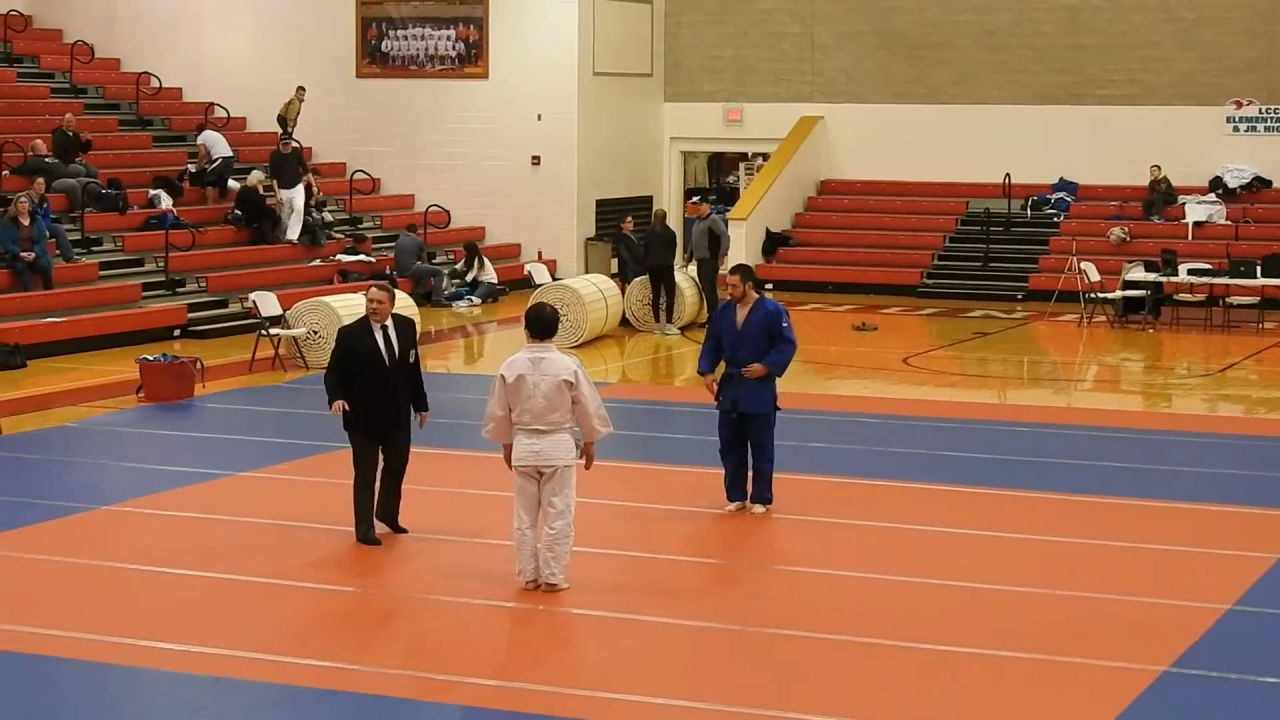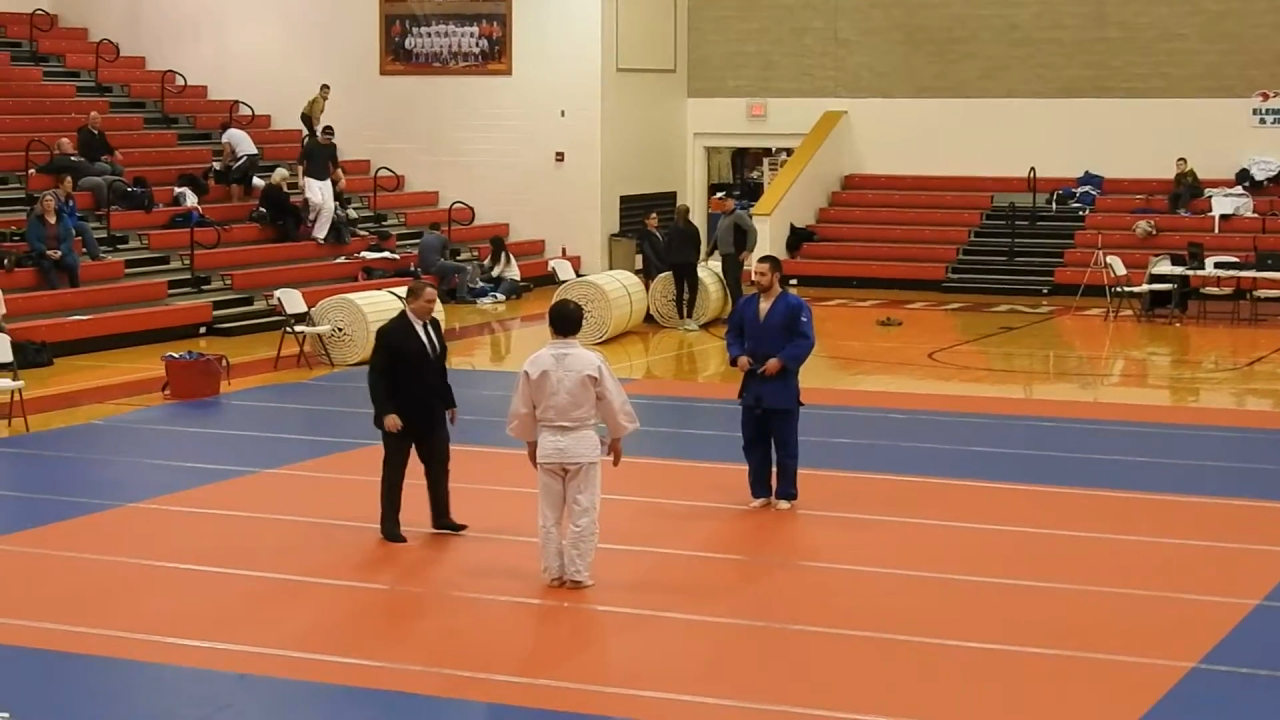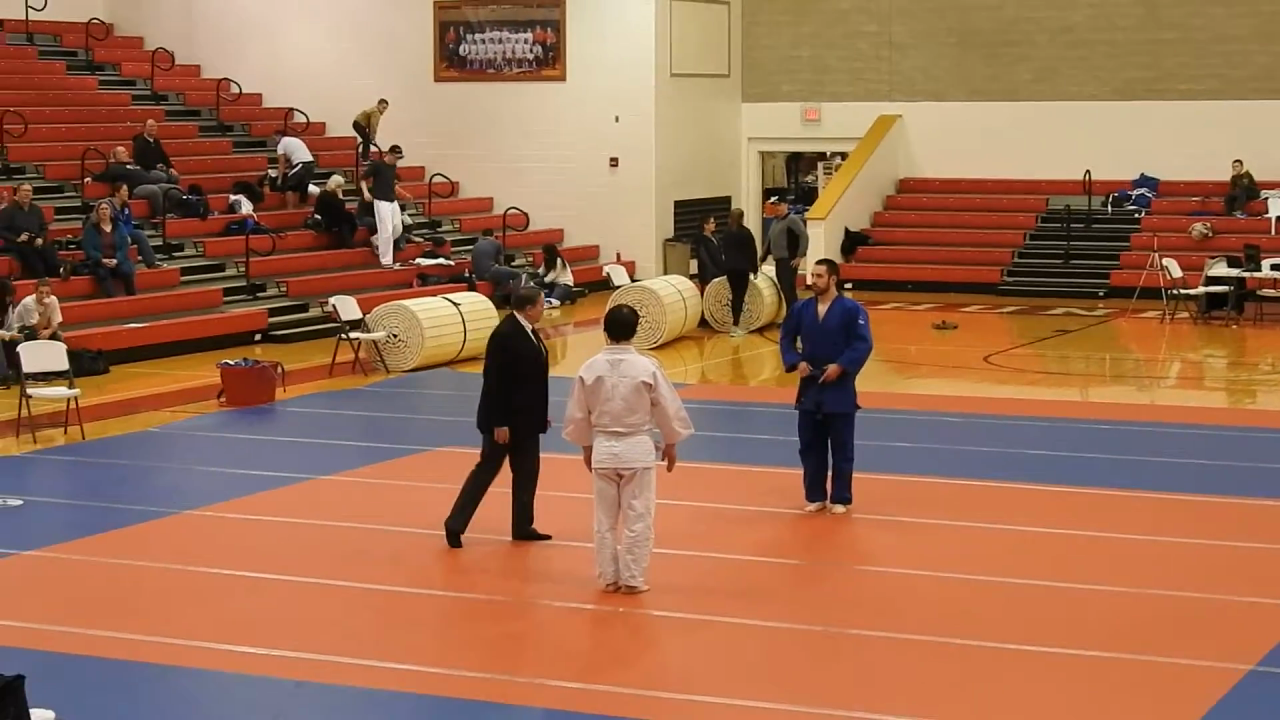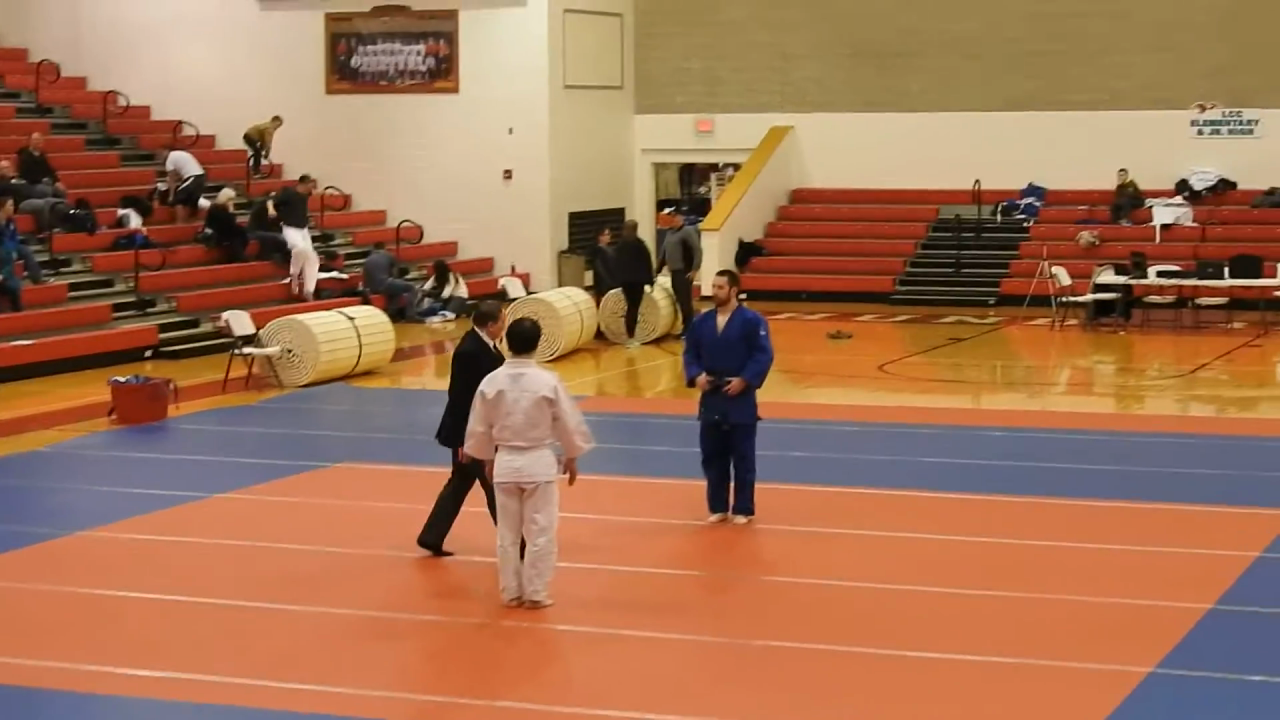
dt=0.5s
person 1, frame 1
left shoulder: (510, 366)
right shoulder: (569, 366)
left elbow: (499, 411)
right elbow: (587, 407)
left wrist: (506, 444)
right wrist: (589, 441)
left hip: (524, 446)
right hip: (558, 447)
left knee: (524, 516)
right knee: (558, 516)
left ankle: (529, 575)
right ankle: (552, 577)
person 1, frame 2
left shoulder: (534, 363)
right shoulder: (592, 361)
left elbow: (523, 408)
right elbow: (613, 402)
left wrist: (530, 442)
right wrist: (616, 438)
left hip: (548, 443)
right hip: (583, 444)
left knee: (549, 514)
right knee: (583, 514)
left ankle: (553, 573)
right ankle: (577, 574)
person 1, frame 3
left shoulder: (590, 368)
right shoulder: (647, 367)
left elbow: (578, 413)
right elbow: (667, 408)
left wrist: (586, 446)
right wrist: (670, 443)
left hip: (603, 448)
right hip: (637, 449)
left knee: (604, 519)
right knee: (638, 519)
left ankle: (609, 577)
right ankle: (632, 579)
person 1, frame 4
left shoulder: (491, 381)
right shoulder: (548, 380)
left elbow: (479, 428)
right elbow: (568, 422)
left wrist: (487, 460)
right wrist: (571, 457)
left hip: (505, 463)
right hip: (539, 462)
left knee: (507, 533)
right knee: (540, 532)
left ankle: (511, 592)
right ankle: (536, 593)
person 2, frame 1
left shoulder: (406, 326)
right shoulder: (349, 334)
left elbow: (413, 369)
right elbow: (333, 373)
left wrist: (420, 404)
right wrist: (337, 397)
left hip: (397, 413)
right hip: (363, 416)
left knee: (397, 465)
right knee: (365, 472)
left ankle: (388, 513)
right ankle: (364, 528)
person 2, frame 2
left shoulder: (433, 325)
right shoulder: (390, 332)
right elbow: (377, 376)
left wrist: (448, 402)
right wrist: (386, 411)
left hip: (431, 412)
right hip: (401, 415)
left knee: (439, 463)
right knee: (395, 469)
left ankle: (441, 517)
right ankle: (390, 525)
person 2, frame 3
left shoulder: (527, 331)
right shoulder: (505, 335)
right elbow: (494, 381)
left wrist: (541, 412)
right wrist: (499, 422)
left hip: (527, 418)
right hip: (506, 419)
left knee: (528, 470)
right knee: (487, 470)
left ankle: (523, 526)
right ankle: (456, 523)
person 2, frame 4
left shoulder: (483, 345)
right shoulder: (469, 352)
right elbow: (459, 397)
right wrist: (465, 441)
left knee: (460, 482)
right knee: (495, 484)
left ankle: (432, 535)
person 3, frame 1
left shoulder: (772, 311)
right shoulder: (722, 311)
left elbow: (787, 345)
right elbow: (711, 344)
left wrist: (766, 367)
right wrist: (708, 371)
left hip: (759, 389)
right hip: (730, 386)
left knee: (761, 448)
right knee: (730, 445)
left ankle: (761, 498)
right ankle: (736, 496)
person 3, frame 2
left shoulder: (795, 306)
right shoulder: (745, 305)
left elbow: (805, 341)
right elbow: (733, 334)
left wrist: (781, 361)
right wrist: (738, 355)
left hip: (782, 385)
right hip: (753, 383)
left knee: (785, 443)
right knee: (754, 441)
left ankle: (785, 495)
right ankle: (761, 492)
person 3, frame 3
left shoulder: (851, 309)
right shoulder: (801, 309)
left elbow: (863, 344)
right elbow: (786, 339)
left wrist: (841, 366)
right wrist: (796, 362)
left hip: (840, 388)
right hip: (810, 387)
left knee: (841, 447)
right knee: (810, 445)
left ankle: (840, 498)
right ankle: (816, 496)
person 3, frame 4
left shoulder: (751, 320)
right shoulder: (703, 321)
left elbow: (763, 355)
right elbow: (691, 353)
left wrist: (745, 380)
right wrist: (696, 376)
left hip: (740, 399)
right hip: (711, 399)
left knee: (742, 458)
right knee: (712, 456)
left ankle: (743, 509)
right ankle: (718, 507)
